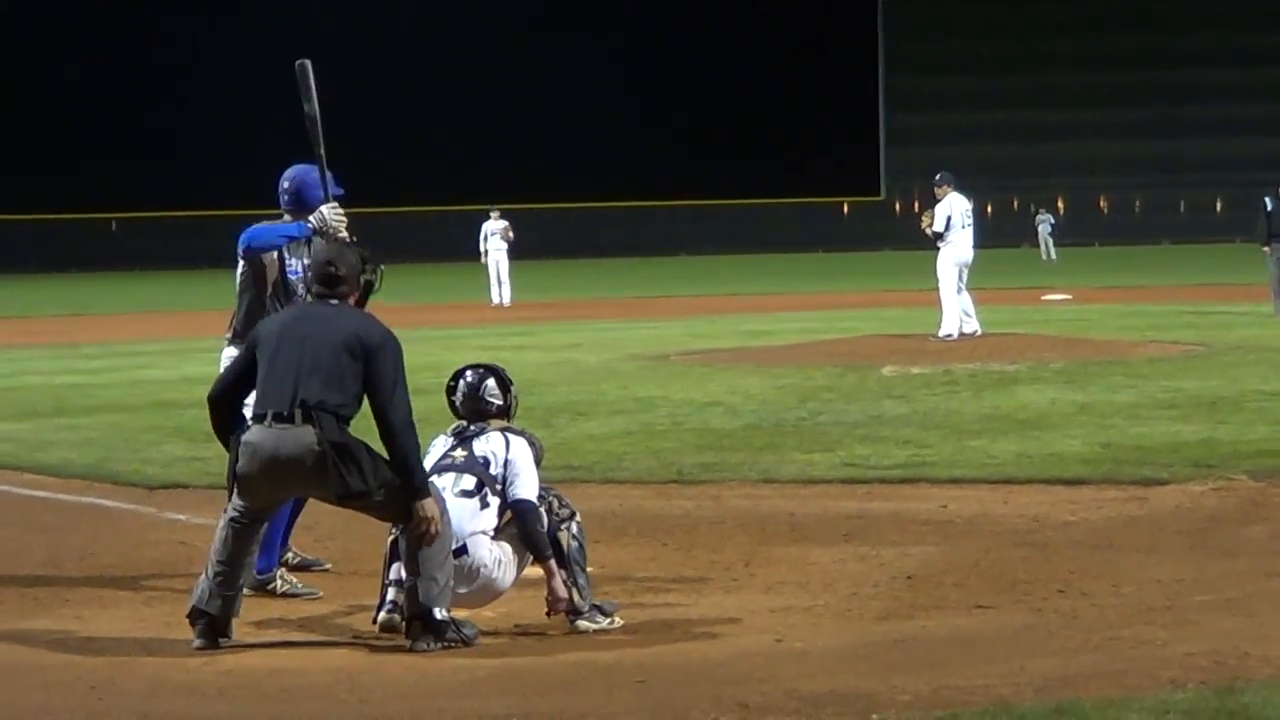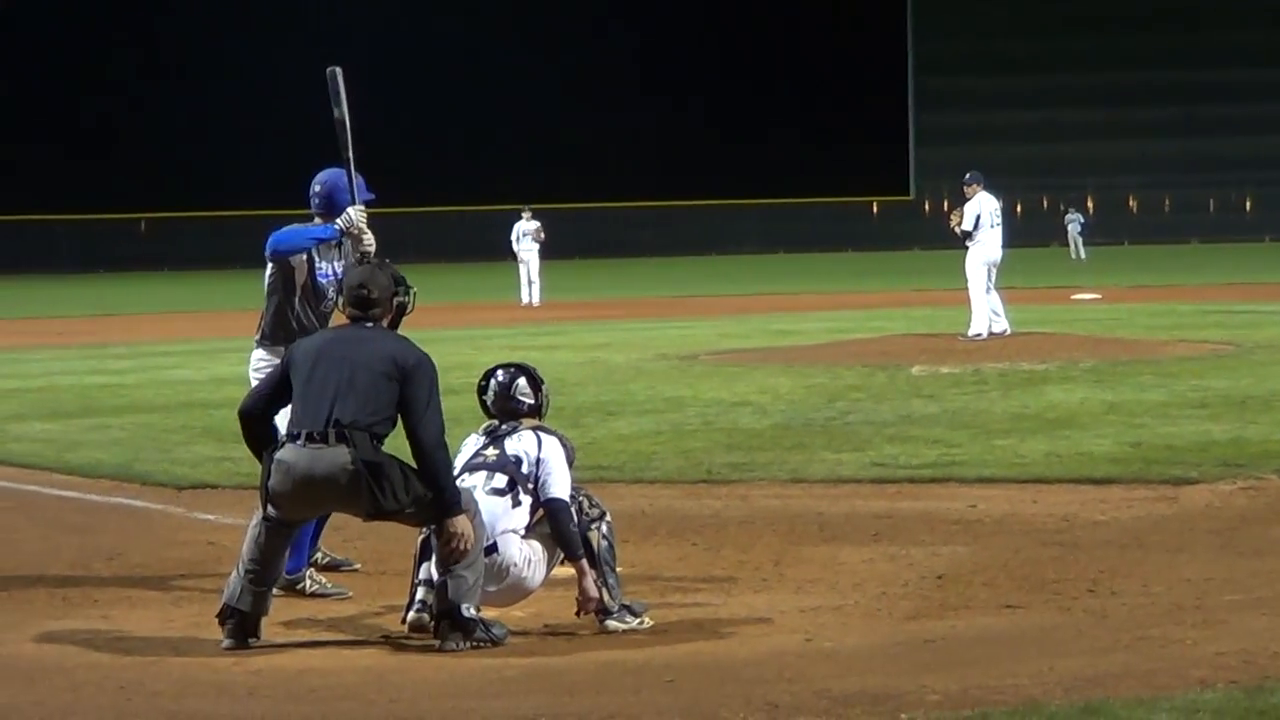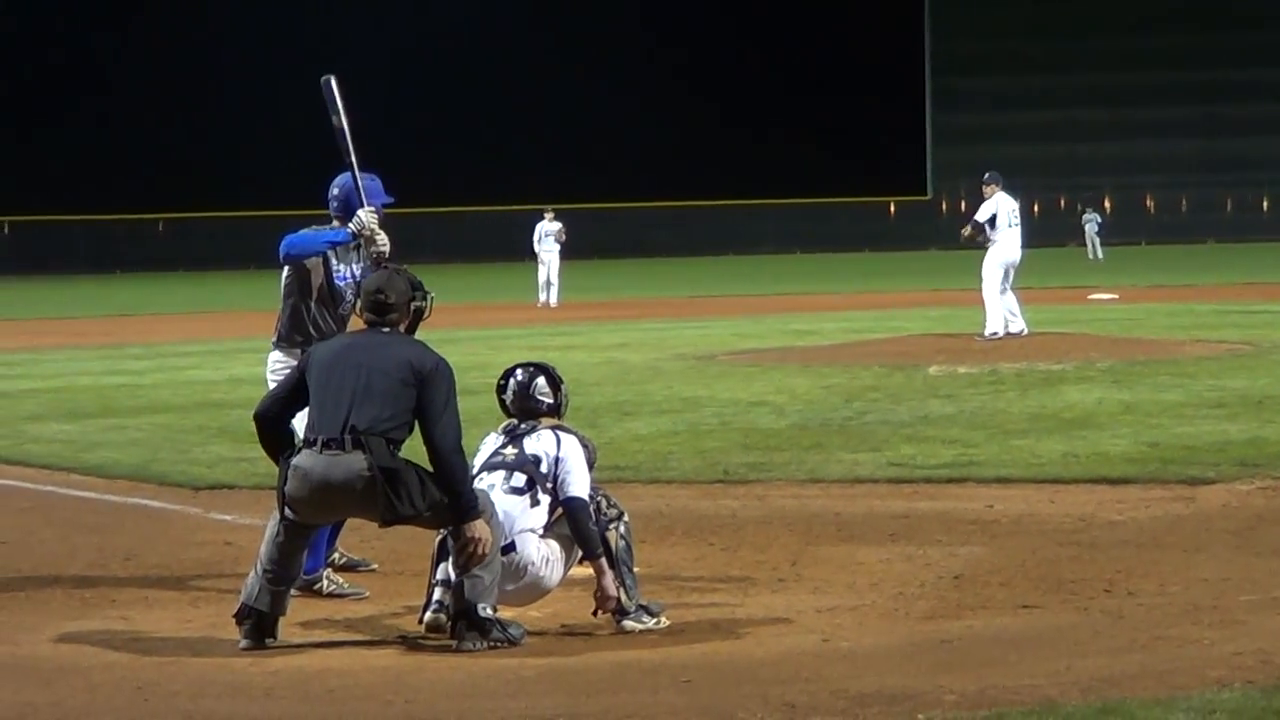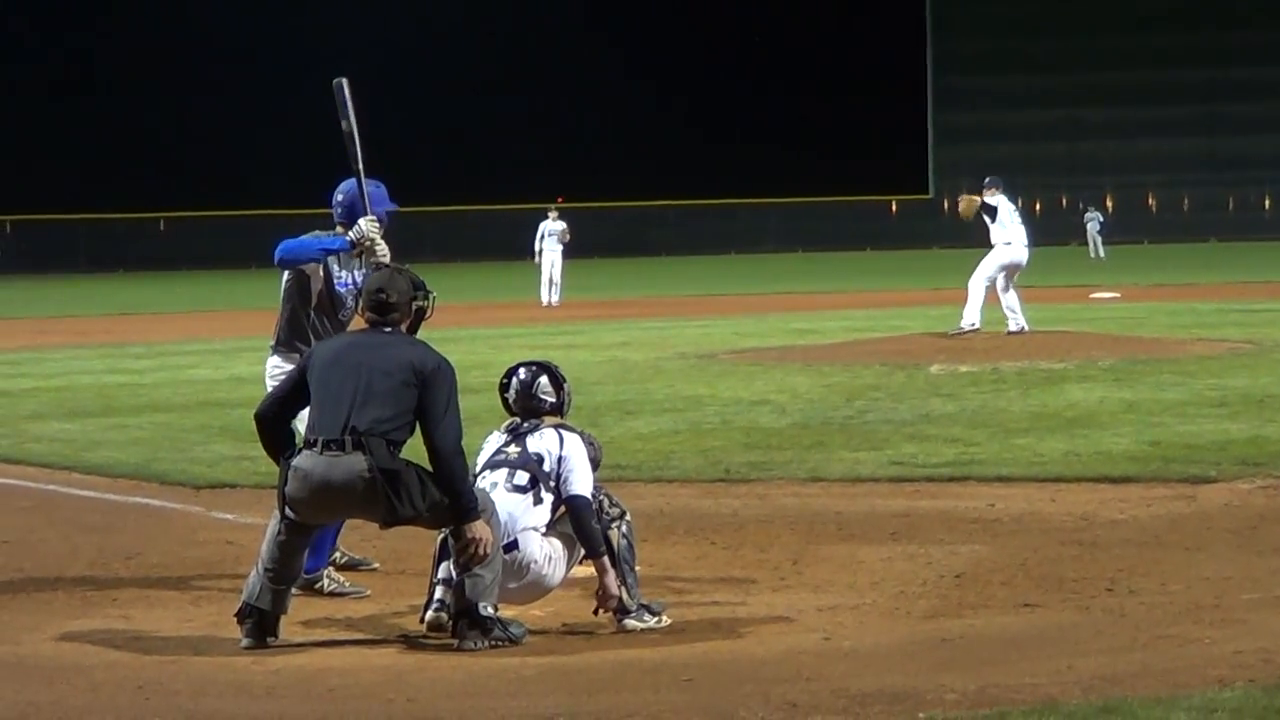
dt=0.3s
person 1, frame 1
left shoulder: (311, 242)
right shoulder: (267, 236)
right elbow: (249, 243)
right wrist: (311, 227)
left ankle: (279, 549)
right ankle: (263, 572)
person 1, frame 2
left shoulder: (343, 244)
right shoulder: (297, 239)
right elbow: (275, 246)
left wrist: (366, 256)
right wrist: (337, 230)
right hip: (280, 365)
left ankle: (308, 549)
right ankle: (292, 572)
person 1, frame 3
left shoulder: (359, 247)
right shoulder: (314, 243)
right elbow: (288, 249)
left wrist: (381, 258)
right wrist: (349, 232)
right hip: (297, 366)
left ankle: (326, 550)
right ankle: (309, 573)
person 1, frame 4
left shoulder: (361, 254)
right shoulder: (317, 247)
right elbow: (283, 254)
left wrist: (382, 265)
right wrist: (348, 242)
right hip: (294, 371)
left ankle: (327, 548)
right ankle: (312, 572)
person 2, frame 1
left shoulder: (271, 324)
right shoulder: (373, 333)
left elbow: (221, 397)
right elbow: (394, 418)
left wrist: (241, 451)
right wrist: (419, 492)
left hip: (260, 445)
right hip: (319, 446)
left knee: (242, 514)
right knee: (424, 509)
left ankle: (209, 621)
right ankle: (431, 622)
person 2, frame 2
left shoulder: (306, 346)
right shoulder: (408, 355)
left elbow: (252, 411)
right elbow: (428, 441)
left wrist: (275, 465)
right wrist: (453, 510)
left hip: (291, 468)
right hip: (353, 467)
left knee: (273, 512)
right knee: (462, 508)
left ankle: (238, 620)
right ankle: (459, 620)
person 2, frame 3
left shoulder: (323, 351)
right shoulder: (426, 361)
left elbow: (267, 414)
right elbow: (445, 446)
left wrist: (294, 470)
right wrist: (471, 515)
left hip: (309, 476)
right hip: (371, 474)
left knee: (290, 514)
right knee: (480, 509)
left ankle: (255, 621)
right ankle: (476, 622)
person 2, frame 4
left shoulder: (324, 350)
right shoulder: (428, 361)
left elbow: (268, 415)
right elbow: (445, 446)
left wrist: (294, 469)
right wrist: (469, 516)
left hip: (309, 475)
right hip: (372, 475)
left knee: (290, 514)
right knee: (479, 508)
left ankle: (257, 620)
right ankle: (478, 620)
person 3, frame 1
left shoulder: (440, 443)
right shoulder: (512, 442)
right elbow: (526, 515)
right wrist: (553, 576)
right hip: (480, 575)
right knee: (554, 507)
left ankle: (393, 606)
right ankle: (581, 610)
person 3, frame 2
left shoulder: (472, 441)
right shoulder: (543, 440)
right elbow: (558, 514)
right wrist: (584, 575)
right hip: (510, 576)
right knee: (585, 507)
left ankle: (422, 606)
right ankle: (612, 610)
person 3, frame 3
left shoulder: (491, 441)
right shoulder: (563, 440)
right elbow: (578, 513)
right wrist: (604, 575)
right hip: (528, 573)
right knee: (603, 507)
left ankle: (440, 606)
right ankle: (628, 610)
person 3, frame 4
left shoulder: (494, 440)
right shoulder: (566, 439)
right elbow: (580, 512)
right wrist: (606, 572)
right hip: (530, 573)
right knee: (606, 507)
left ankle: (441, 605)
right ankle: (630, 609)
person 4, frame 1
left shoulder: (943, 205)
right shoulder: (964, 201)
left elbow: (937, 236)
left wrist: (926, 227)
right wrist: (935, 221)
left hip: (951, 251)
right hip: (967, 250)
left knee: (948, 291)
right knee: (960, 290)
left ankle: (949, 331)
right ankle: (971, 327)
person 4, frame 2
left shoulder: (972, 204)
right shoulder: (993, 200)
left elbow: (965, 234)
left wrist: (956, 226)
right wrist: (964, 221)
left hip: (980, 250)
right hip: (996, 249)
left knee: (977, 290)
right knee: (988, 289)
left ankle: (978, 330)
right ankle: (1000, 326)
person 4, frame 3
left shoulder: (991, 203)
right shoulder: (1011, 201)
left elbow: (976, 225)
left wrist: (968, 232)
right wrist: (982, 233)
left hip: (999, 250)
right hip: (1015, 250)
left knee: (991, 290)
right knee: (1004, 290)
left ankle: (994, 330)
right ankle: (1017, 327)
person 4, frame 4
left shoulder: (996, 201)
right shoulder: (1008, 204)
left elbow: (981, 201)
left hip: (1006, 249)
right hip: (1022, 252)
left knee: (977, 282)
right knee: (1004, 286)
left ankle: (970, 322)
right ankle: (1018, 324)
